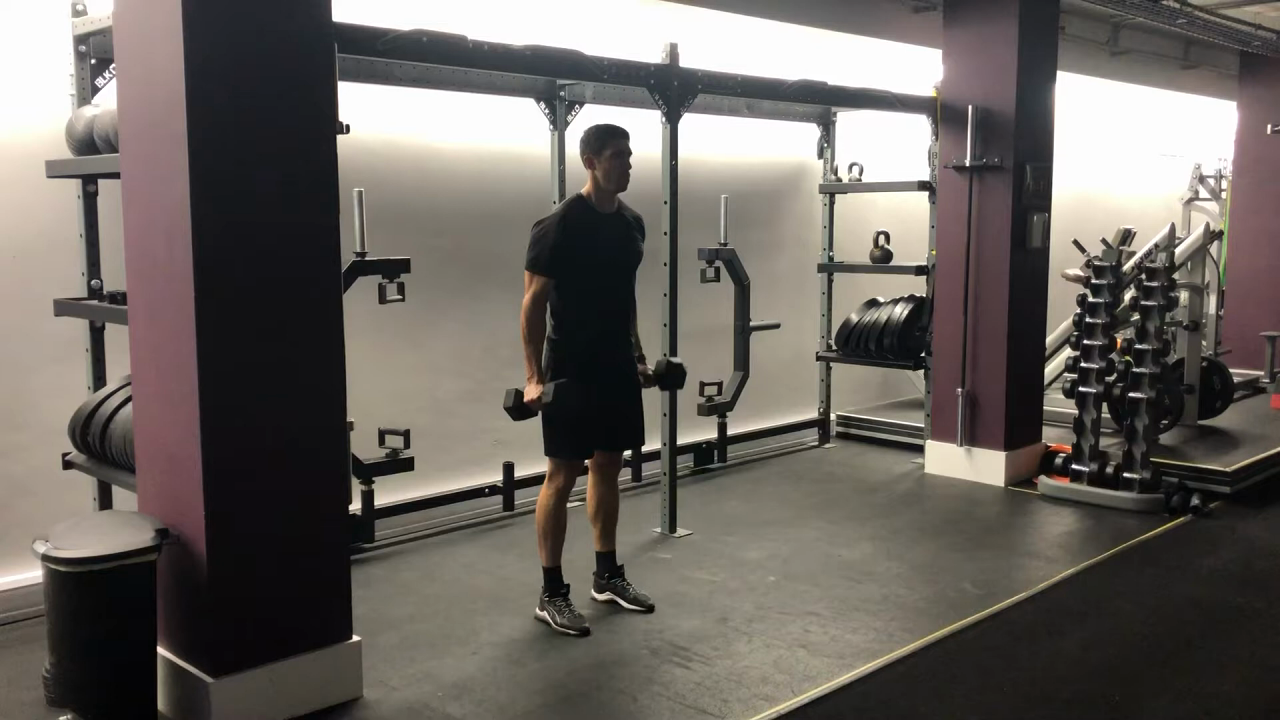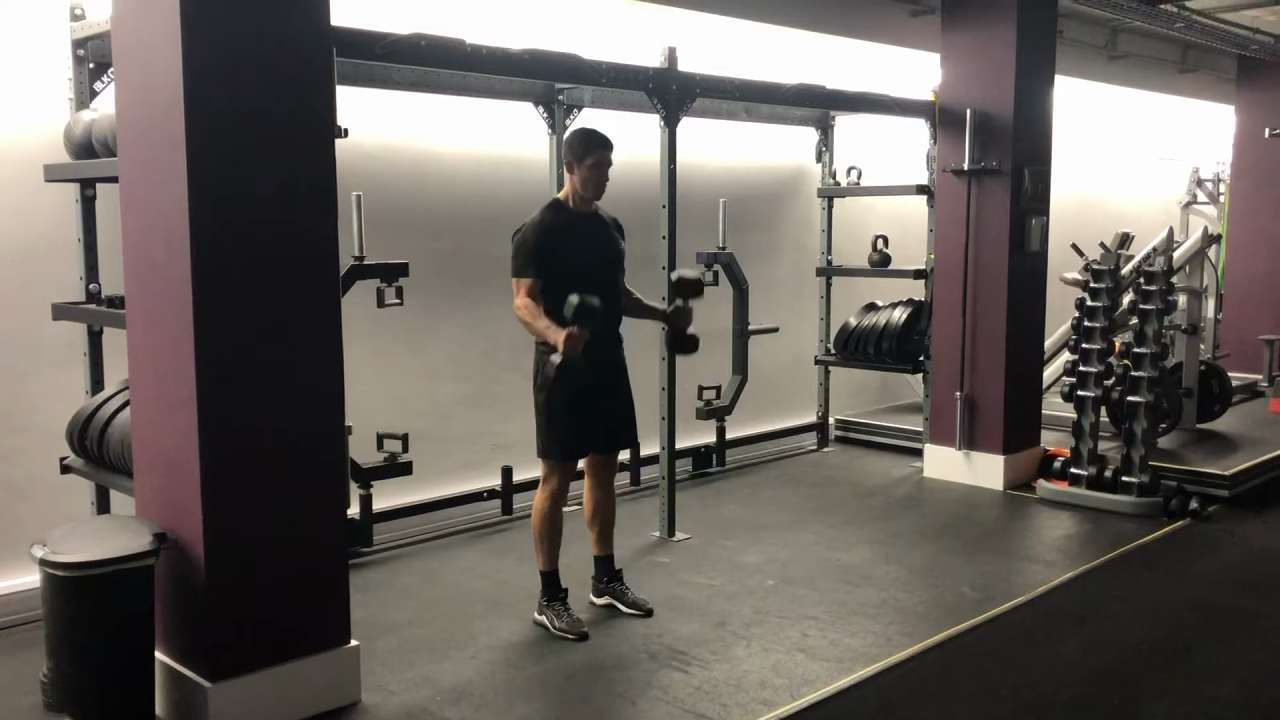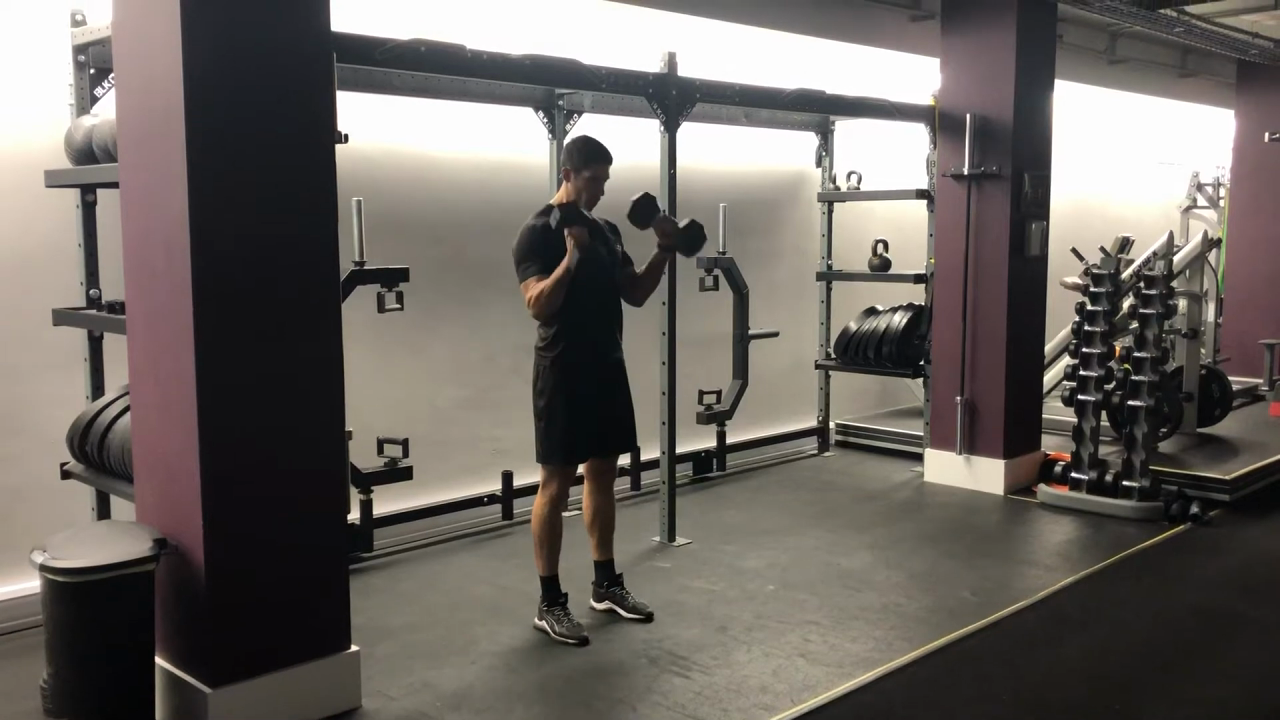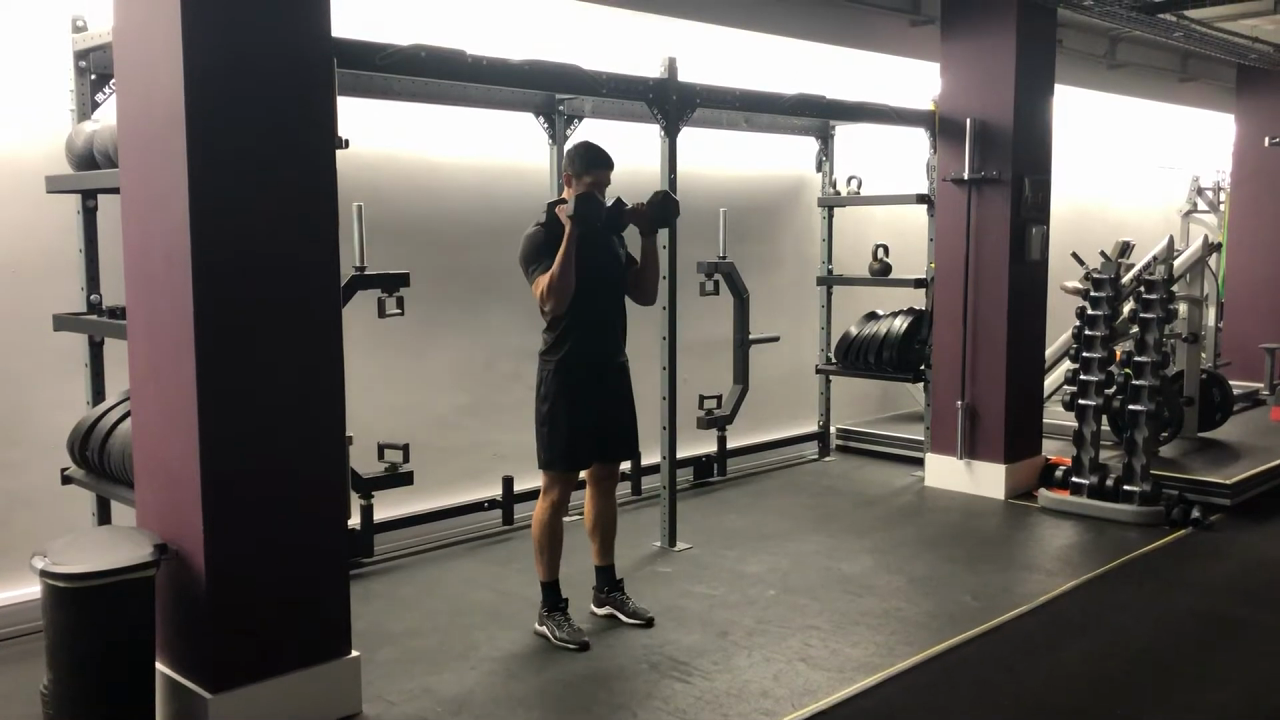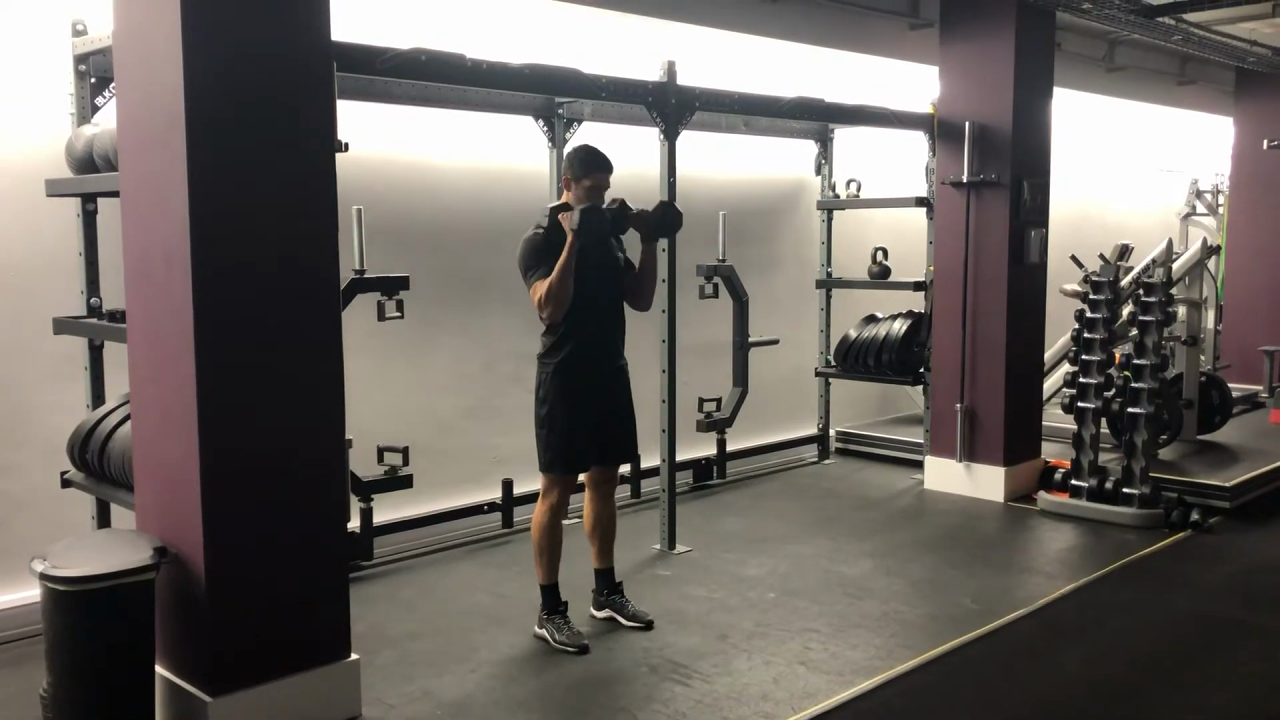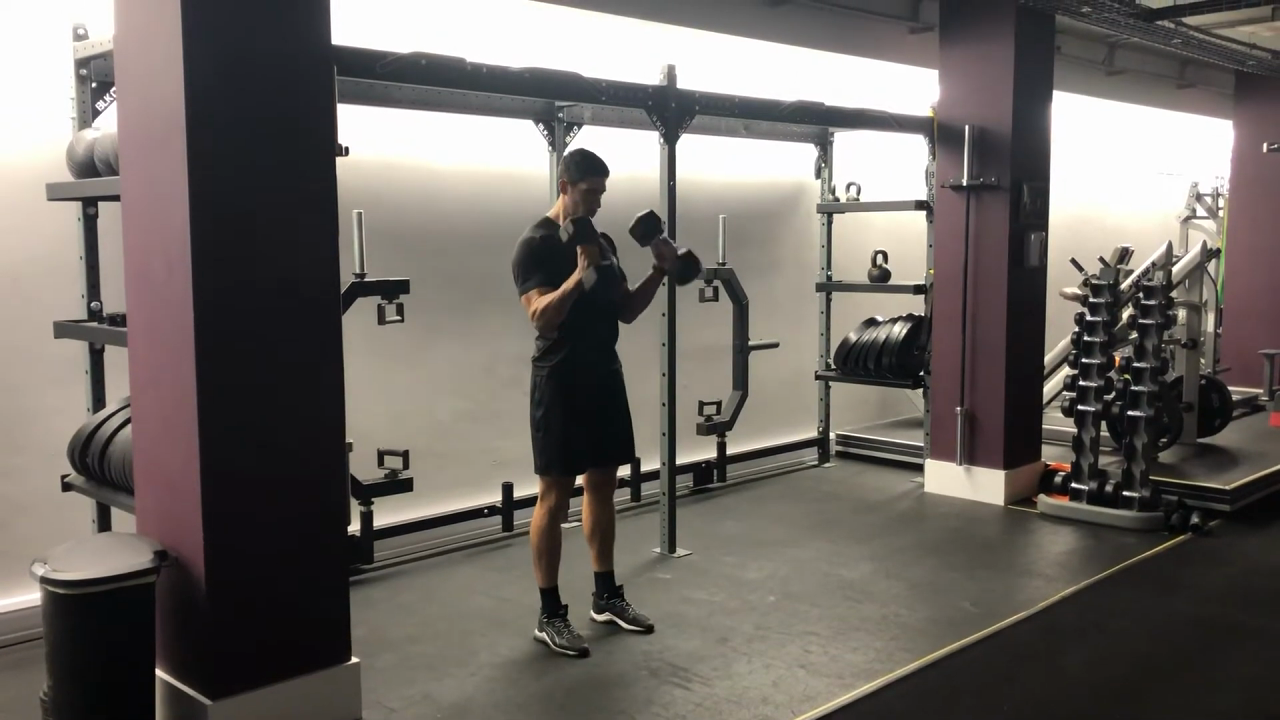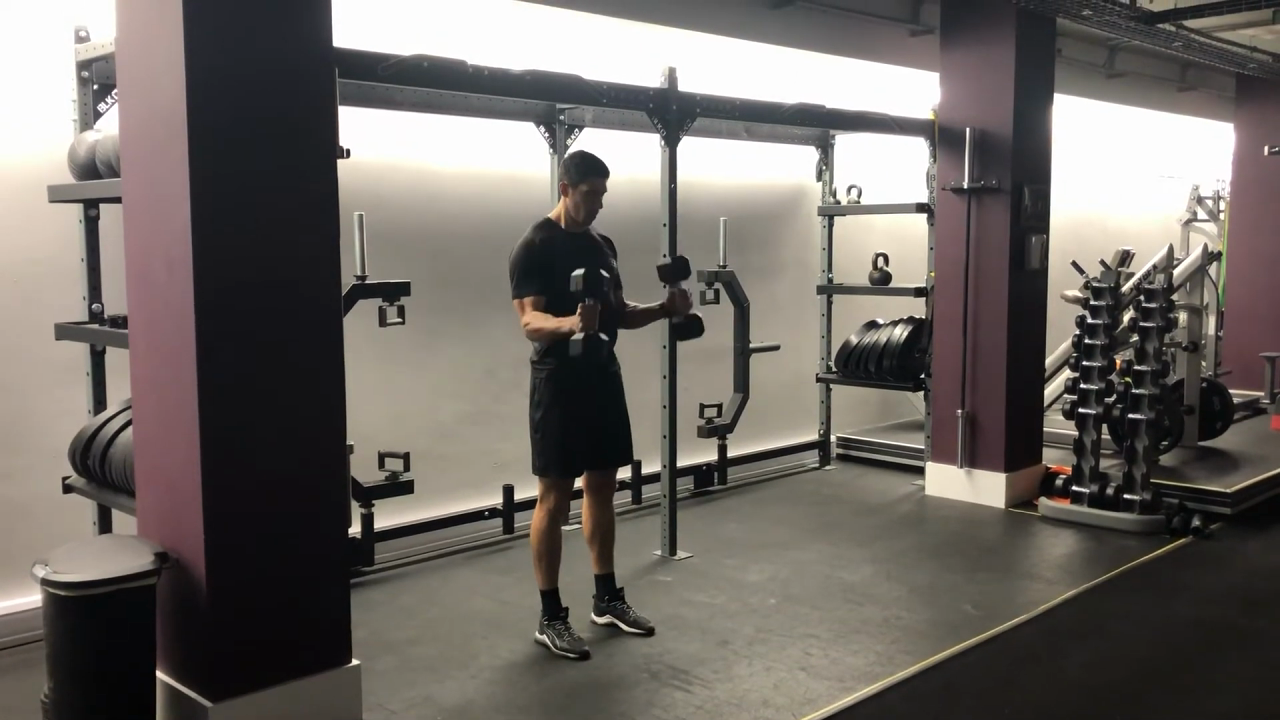
dt=0.4s
person 1, frame 1
left shoulder: (632, 223)
right shoulder: (561, 225)
right elbow: (533, 302)
left wrist: (638, 356)
right wrist: (534, 376)
left hip: (619, 366)
right hip: (572, 370)
left knee: (608, 469)
right knee: (563, 477)
left ankle: (608, 575)
right ankle: (552, 593)
person 1, frame 2
left shoulder: (610, 226)
right shoulder: (541, 228)
right elbow: (523, 302)
left wrist: (662, 314)
right wrist: (556, 336)
left hip: (610, 363)
right hip: (566, 369)
left knee: (604, 471)
right knee: (557, 480)
left ankle: (606, 579)
right ankle: (550, 597)
person 1, frame 3
left shoulder: (607, 230)
right shoulder: (539, 233)
left elbow: (635, 295)
right elbow: (538, 305)
left wrist: (662, 252)
right wrist: (572, 256)
left hip: (607, 366)
right hip: (563, 371)
left knee: (603, 474)
right knee: (556, 483)
left ankle: (606, 584)
right ankle: (549, 602)
person 1, frame 4
left shoulder: (610, 235)
right shoulder: (543, 237)
left elbow: (646, 295)
right elbow: (553, 301)
left wrist: (648, 236)
right wrist: (569, 234)
left hip: (611, 371)
right hip: (566, 376)
left knee: (605, 480)
right knee: (557, 490)
left ankle: (607, 589)
right ankle: (551, 608)
person 1, frame 5
left shoulder: (608, 236)
right shoulder: (542, 241)
left elbow: (641, 300)
right elbow: (549, 307)
left wrist: (648, 243)
right wrist: (572, 242)
left hip: (610, 373)
right hip: (566, 378)
left knee: (604, 483)
right knee: (557, 492)
left ankle: (607, 592)
right ankle: (550, 611)
person 1, frame 6
left shoulder: (603, 241)
right shoulder: (536, 244)
left elbow: (625, 309)
right elbow: (540, 317)
left wrist: (657, 273)
right wrist: (578, 277)
left hip: (605, 375)
right hip: (561, 381)
left knee: (603, 485)
right knee: (555, 495)
left ankle: (607, 595)
right ankle: (550, 614)
person 1, frame 7
left shoulder: (602, 244)
right shoulder: (535, 246)
left elbow: (618, 313)
right elbow: (530, 321)
left wrist: (664, 309)
right wrist: (569, 324)
left hip: (604, 378)
right hip: (559, 383)
left knee: (602, 488)
right knee: (555, 498)
left ankle: (607, 597)
right ankle: (551, 617)
